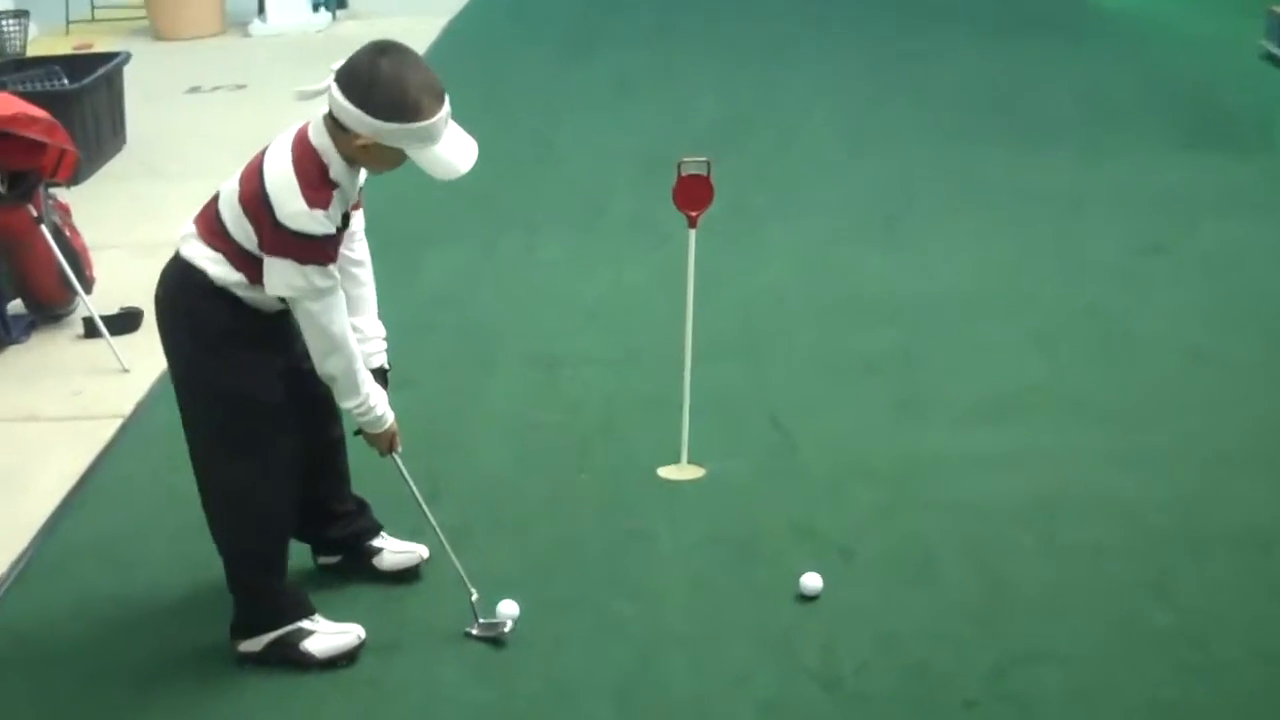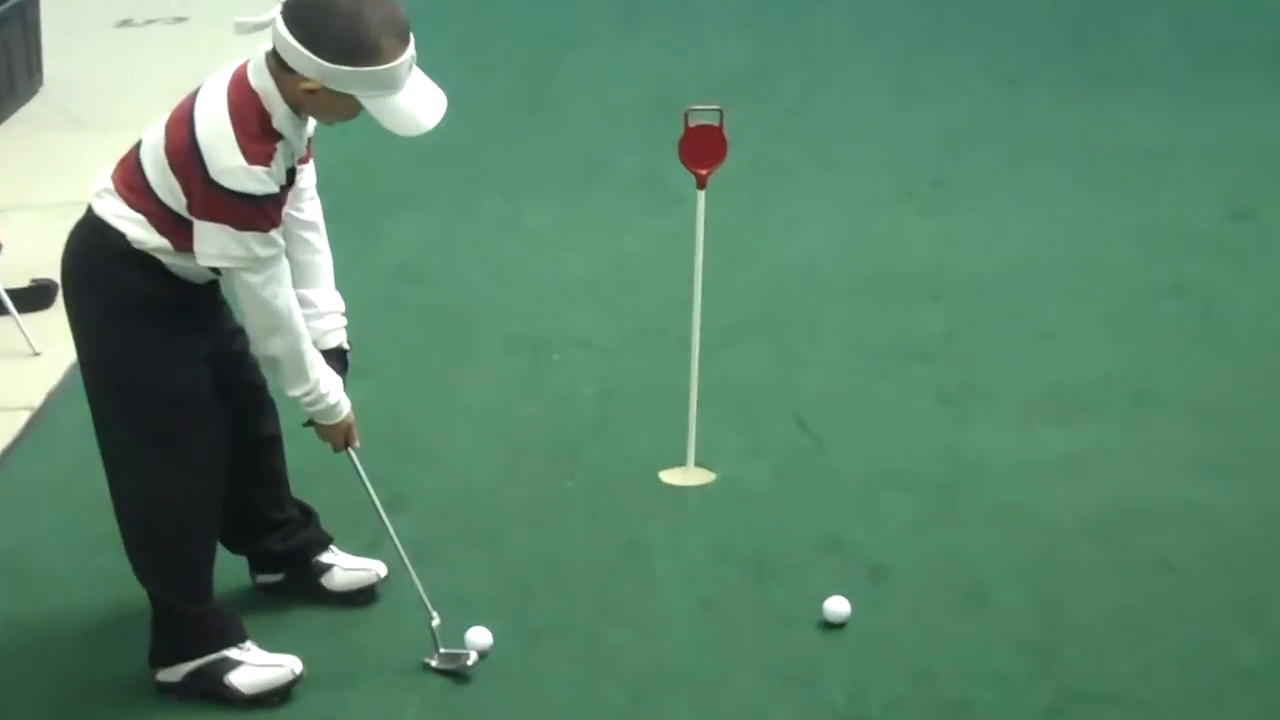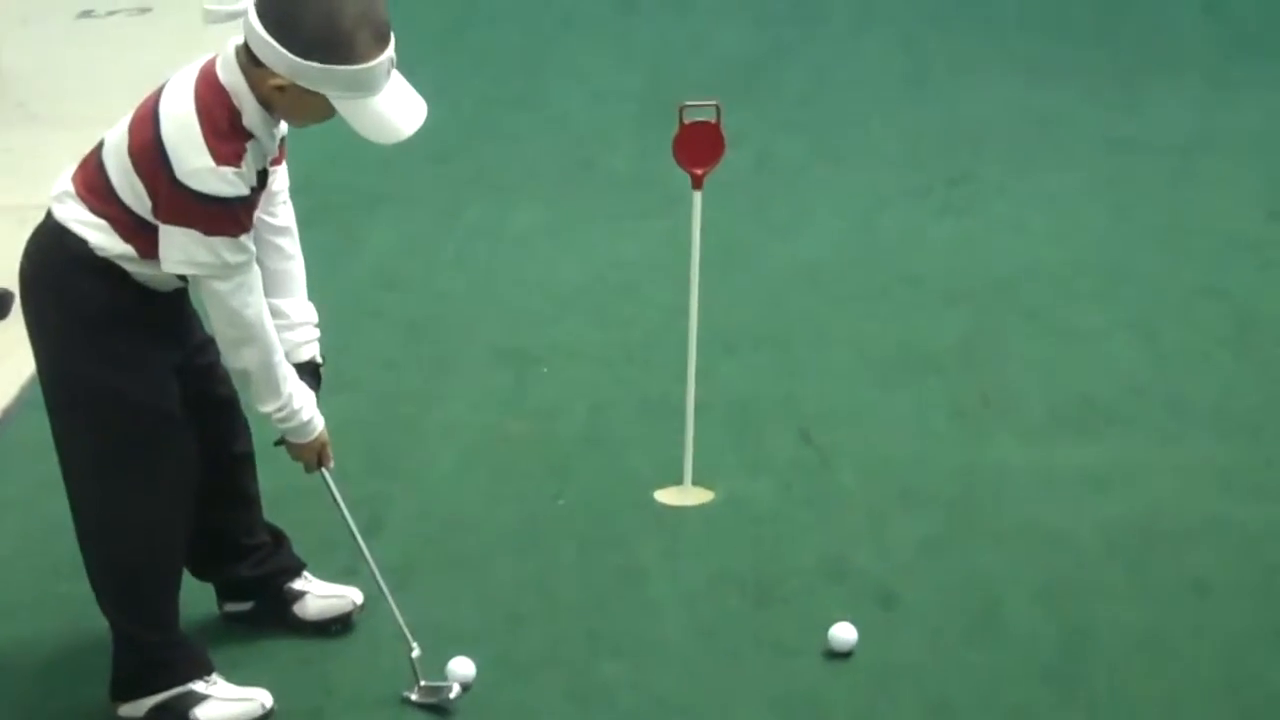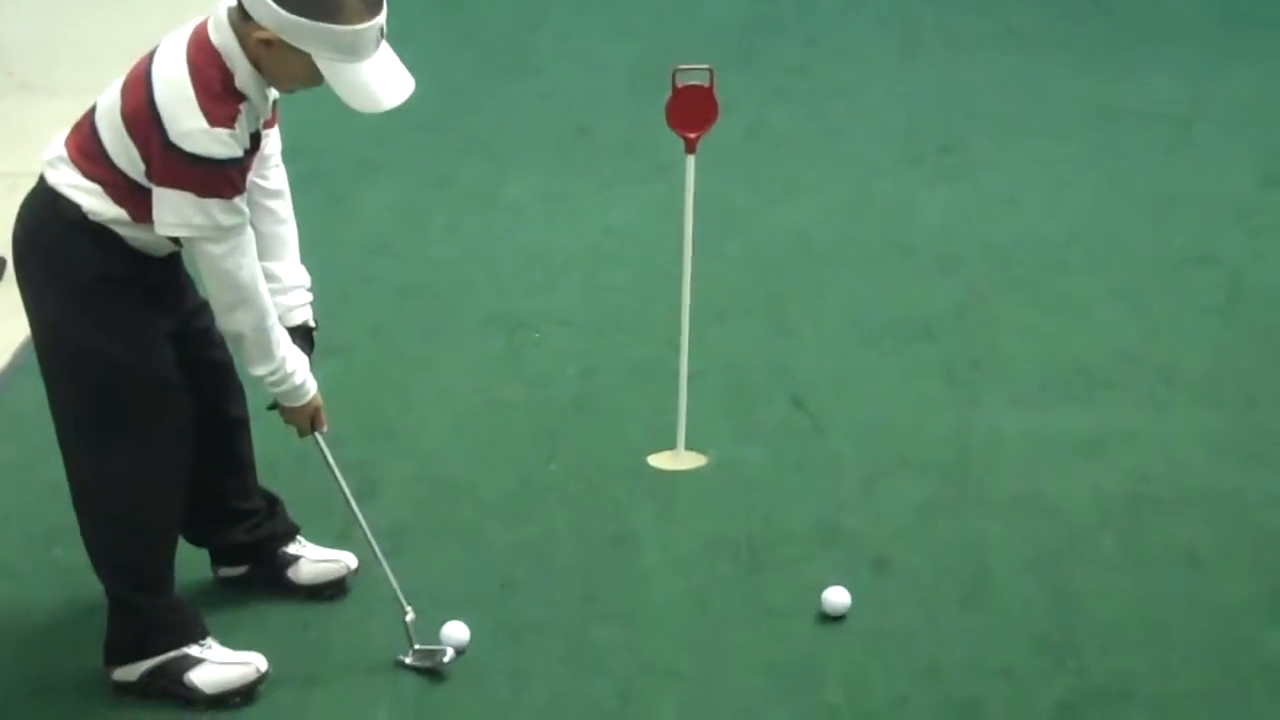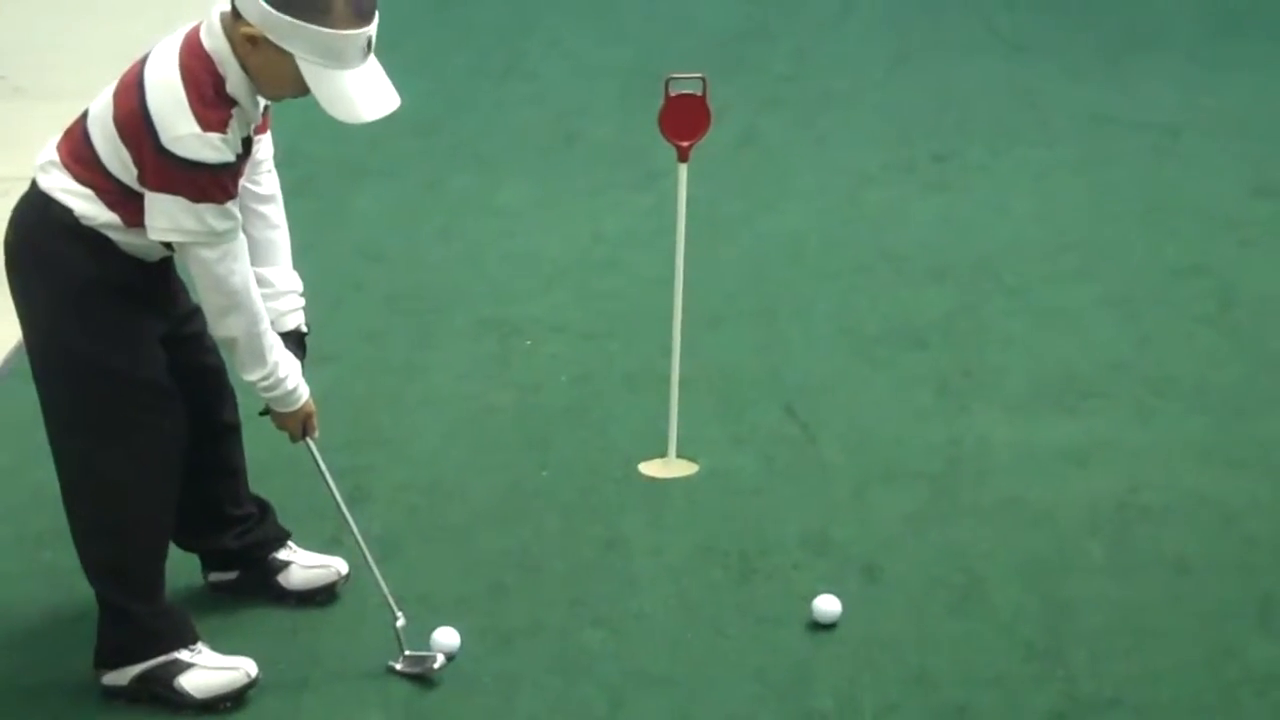
dt=0.5s
person 1, frame 1
left shoulder: (336, 149)
right shoulder: (300, 199)
left elbow: (352, 255)
right elbow: (323, 316)
left wrist: (374, 364)
right wrist: (371, 409)
left hip: (257, 300)
right hip: (209, 311)
left knee: (314, 417)
right knee: (253, 459)
left ankle: (343, 537)
person 1, frame 2
left shoulder: (280, 94)
right shoulder: (236, 153)
left elbow: (301, 215)
right elbow: (264, 294)
left wrist: (329, 341)
right wrist: (323, 398)
left hip: (180, 267)
right hip: (125, 281)
left knee: (244, 408)
right knee: (176, 453)
left ankle: (286, 552)
right ankle: (191, 644)
person 1, frame 3
left shoulder: (252, 87)
right shoulder: (205, 154)
left elbow: (273, 222)
right elbow: (236, 307)
left wrist: (302, 355)
right wrist: (296, 416)
left hip: (145, 277)
right hip: (87, 289)
left knee: (215, 429)
right knee: (138, 472)
left ankle: (256, 579)
person 1, frame 4
right shoulder: (197, 115)
left elbow: (265, 184)
right elbow: (229, 269)
left wrist: (294, 317)
right wrist: (291, 379)
left hip: (137, 240)
right hip: (80, 252)
left knee: (210, 391)
right knee: (135, 434)
left ankle: (249, 542)
right ankle: (148, 640)
person 1, frame 5
left shoulder: (237, 60)
right shoulder: (189, 119)
left elbow: (258, 190)
right elbow: (221, 274)
left wrist: (286, 324)
right wrist: (283, 385)
left hip: (130, 245)
right hip: (72, 257)
left knee: (202, 396)
right knee: (125, 440)
left ankle: (239, 548)
right ankle: (139, 647)
